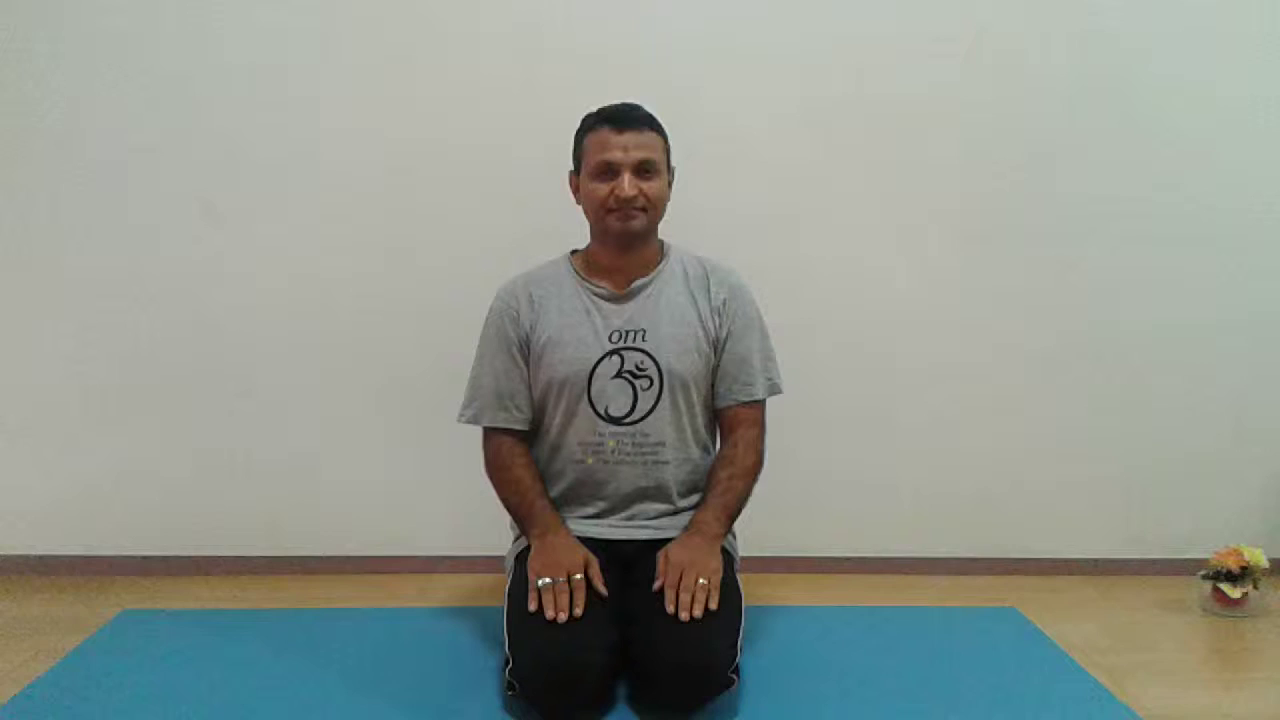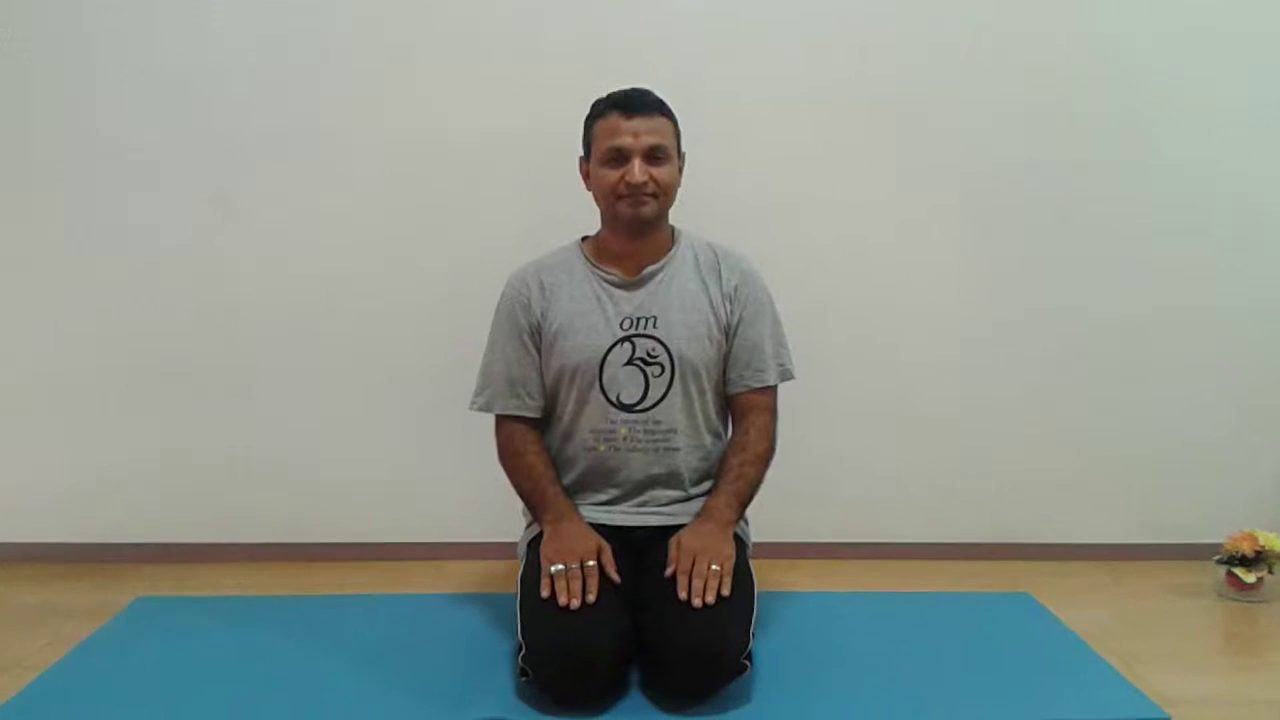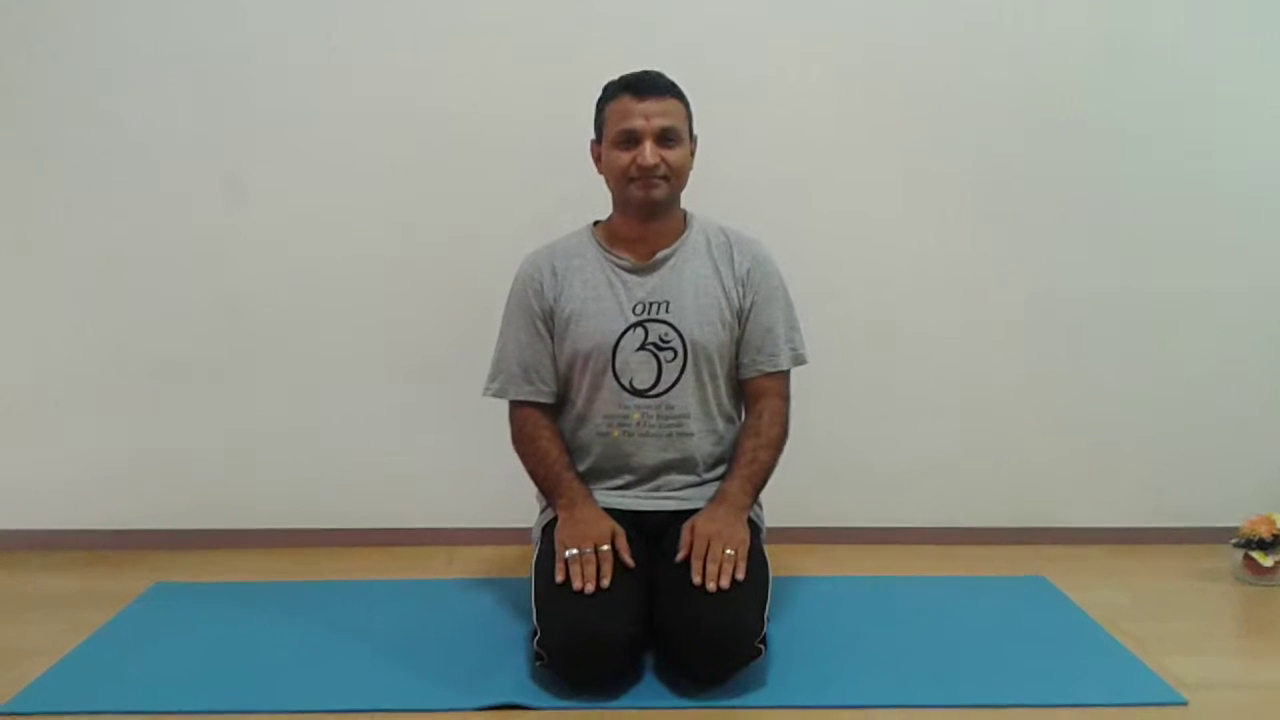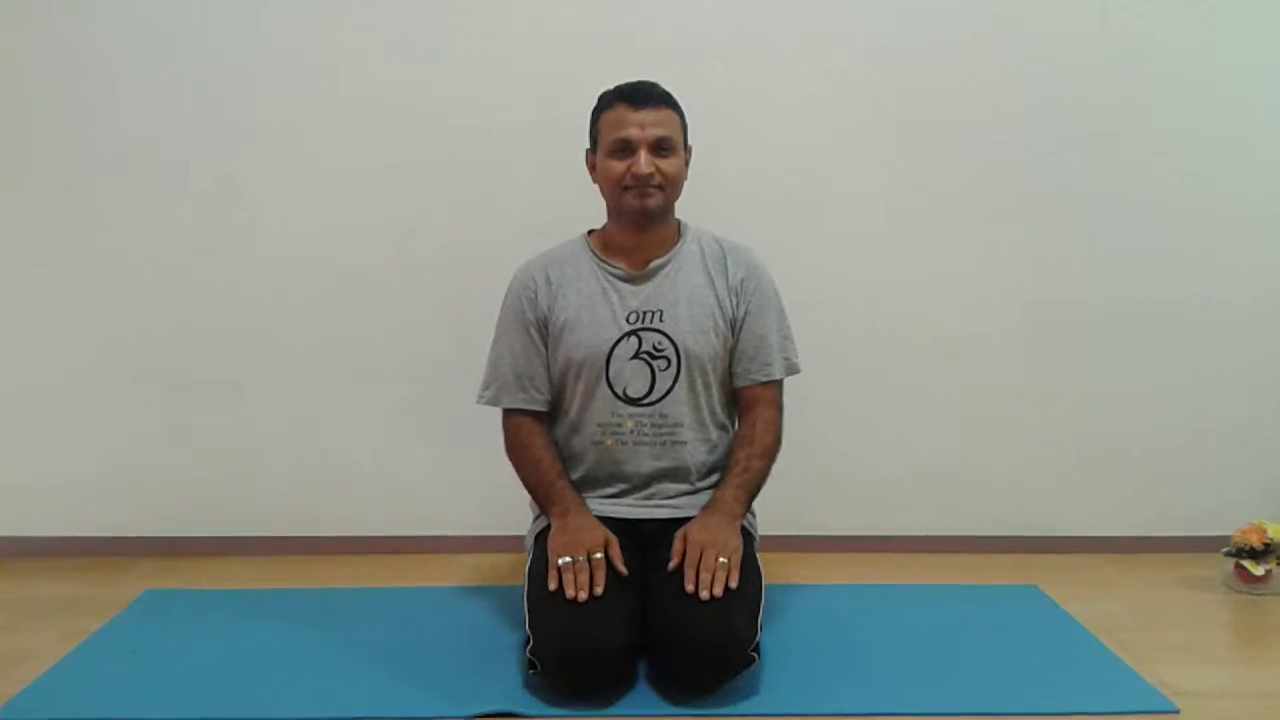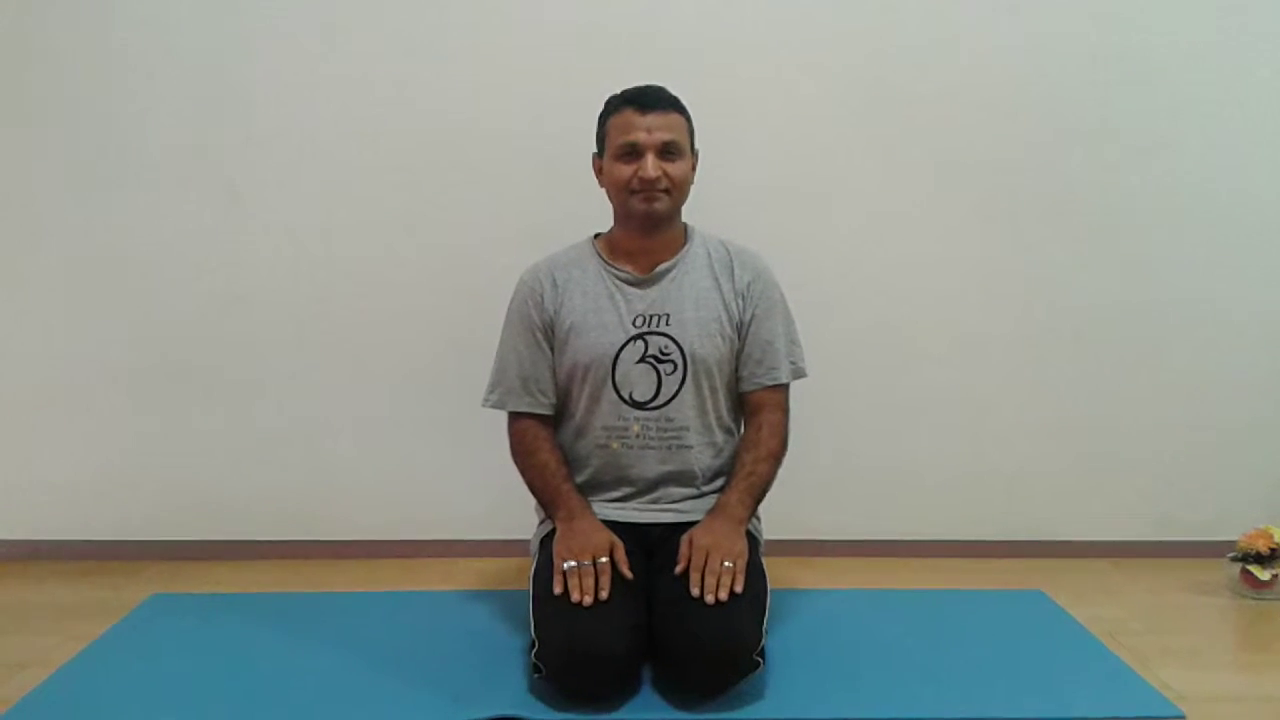
dt=0.5s
person 1, frame 1
left shoulder: (719, 293)
right shoulder: (524, 302)
left elbow: (744, 431)
right elbow: (504, 438)
left wrist: (705, 535)
right wrist: (548, 535)
left hip: (682, 533)
right hip: (565, 534)
left ankle: (641, 621)
right ankle: (600, 622)
person 1, frame 2
left shoulder: (729, 279)
right shoulder: (535, 287)
left elbow: (755, 415)
right elbow: (516, 424)
left wrist: (717, 520)
right wrist: (560, 521)
left hip: (695, 517)
right hip: (576, 519)
left knee: (701, 663)
right knee: (569, 669)
left ankle: (654, 608)
right ankle: (611, 607)
person 1, frame 3
left shoulder: (743, 263)
right shoulder: (547, 273)
left elbow: (768, 400)
right elbow: (530, 411)
left wrist: (731, 505)
right wrist: (575, 507)
left hip: (709, 503)
right hip: (591, 506)
left knee: (715, 649)
right knee: (585, 653)
left ankle: (669, 593)
right ankle: (631, 592)
person 1, frame 4
left shoulder: (736, 272)
right shoulder: (542, 281)
left elbow: (761, 408)
right elbow: (523, 418)
left wrist: (724, 513)
right wrist: (568, 515)
left hip: (702, 510)
right hip: (584, 512)
left knee: (708, 655)
right knee: (578, 661)
left ankle: (663, 600)
right ankle: (621, 599)
person 1, frame 5
left shoulder: (742, 276)
right shoulder: (547, 285)
left elbow: (767, 413)
right elbow: (528, 422)
left wrist: (729, 518)
right wrist: (573, 519)
left hip: (707, 515)
right hip: (589, 517)
left knee: (714, 661)
right knee: (583, 666)
left ankle: (669, 604)
right ankle: (628, 604)
